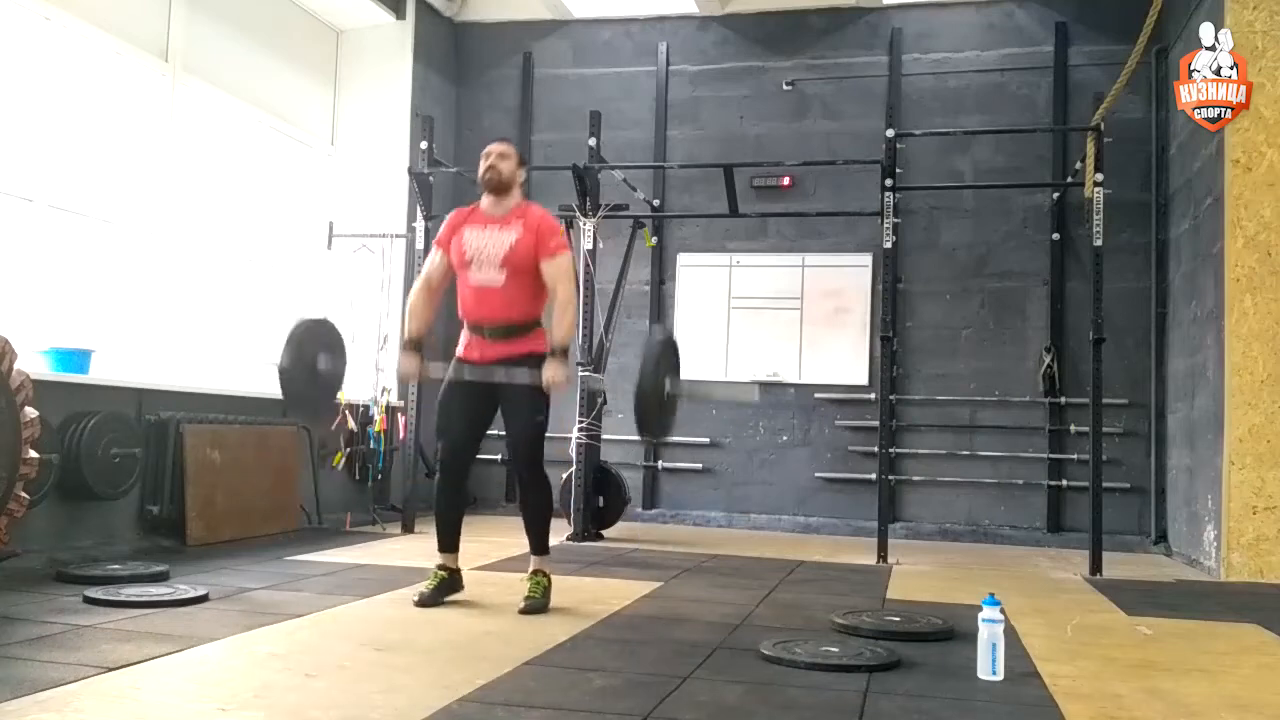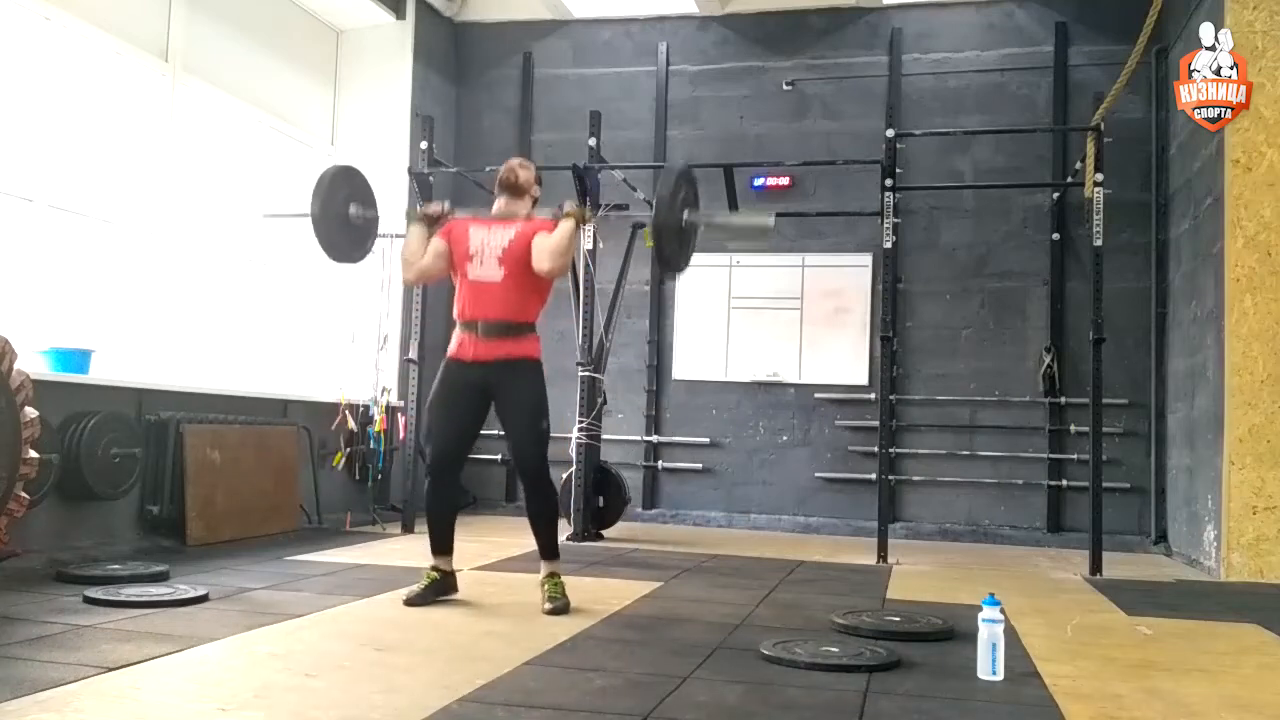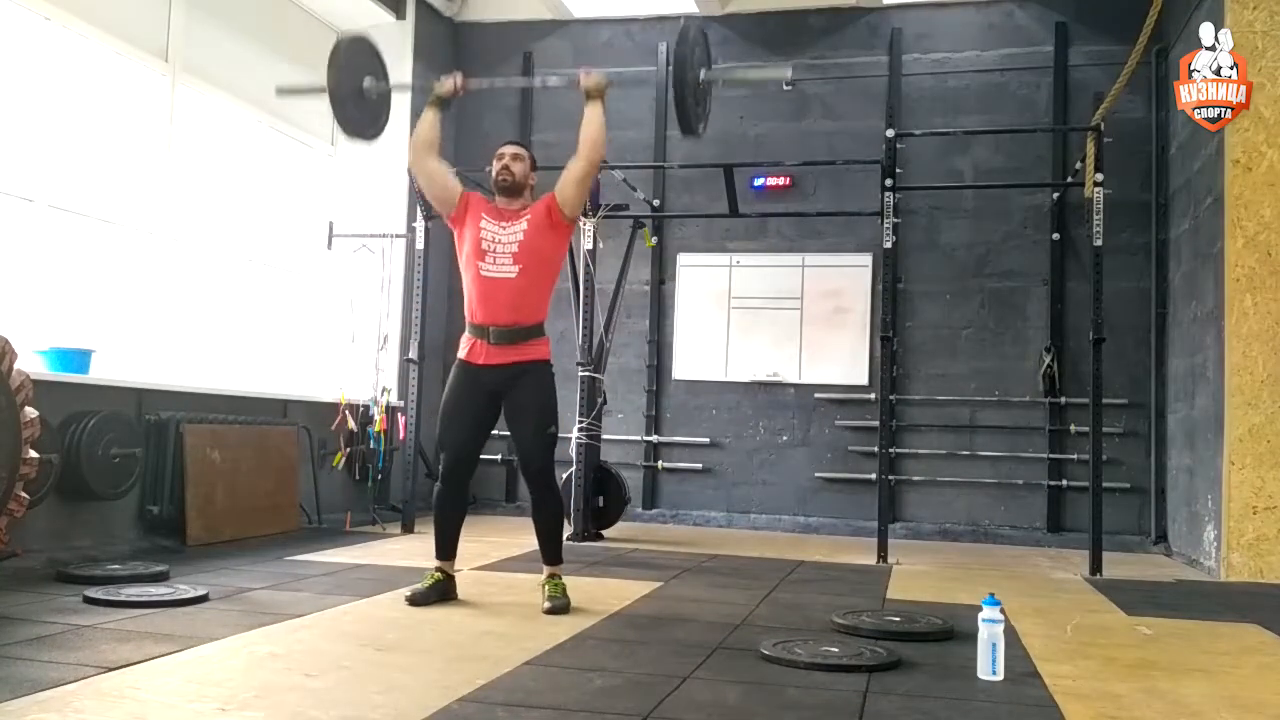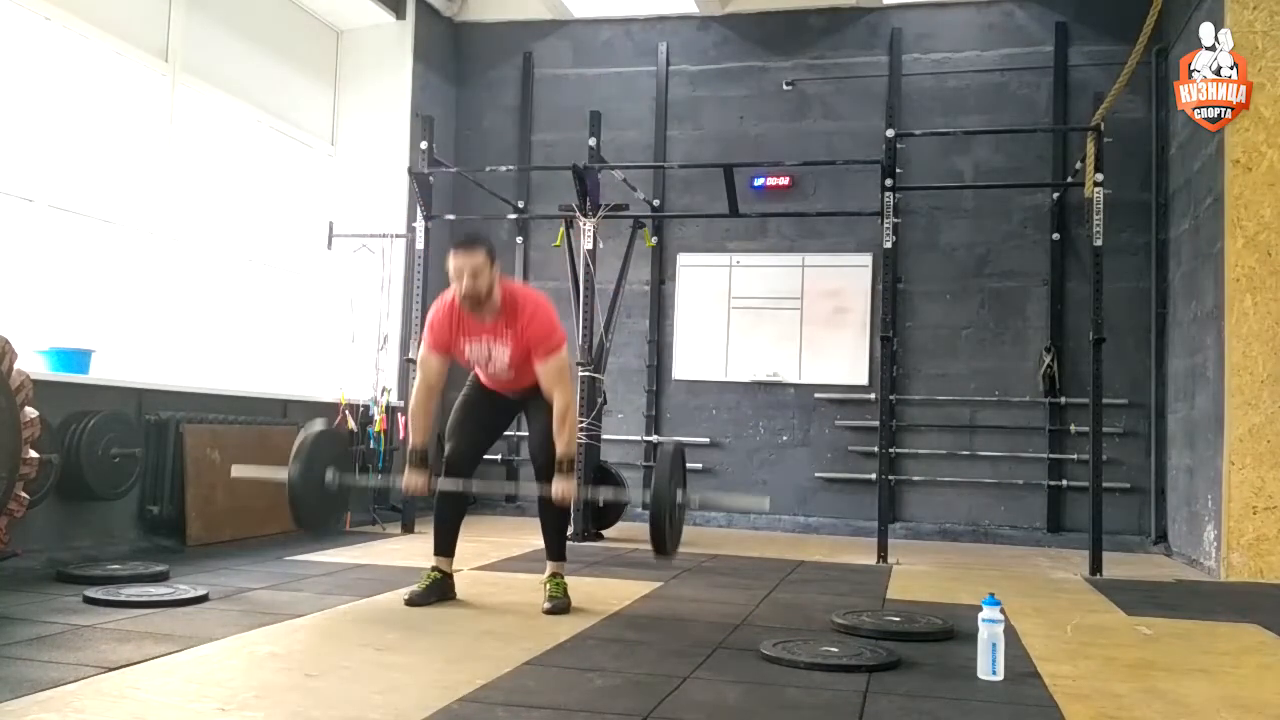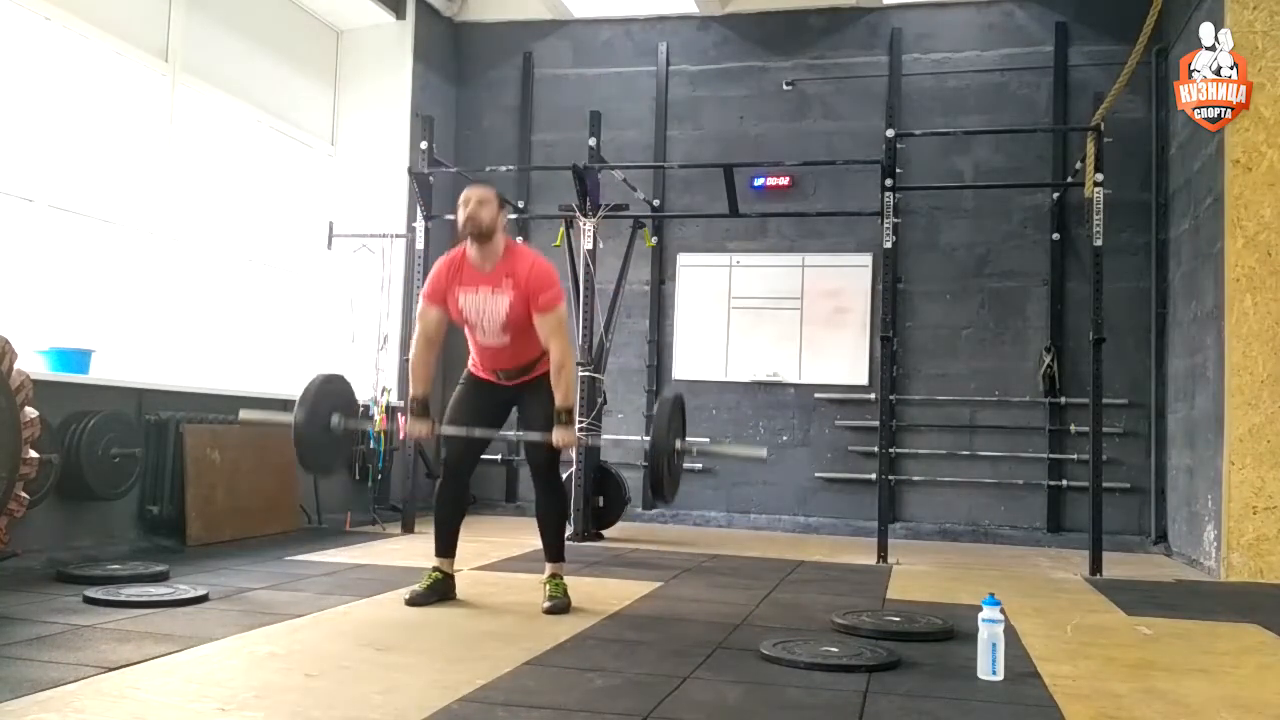
dt=0.7s
person 1, frame 1
left shoulder: (540, 224)
right shoulder: (457, 224)
left elbow: (564, 295)
right elbow: (427, 287)
left wrist: (559, 356)
right wrist: (412, 346)
left hip: (524, 358)
right hip: (470, 357)
left knee: (526, 462)
right knee: (451, 461)
left ankle: (539, 574)
right ankle: (447, 569)
person 1, frame 2
left shoulder: (540, 229)
right shoulder: (458, 228)
left elbow: (548, 265)
right elbow: (413, 272)
left wrist: (571, 221)
right wrist: (423, 223)
left hip: (517, 362)
right hip: (462, 360)
left knee: (532, 467)
right knee: (440, 463)
left ankle: (552, 575)
right ankle: (441, 570)
person 1, frame 3
left shoulder: (550, 213)
right shoulder: (468, 211)
left elbow: (589, 160)
right elbow: (422, 162)
left wrist: (593, 103)
right wrist: (437, 104)
left hip: (529, 366)
right hip: (473, 363)
left knee: (538, 471)
right knee: (452, 467)
left ankle: (553, 577)
right ankle: (443, 573)
person 1, frame 4
left shoulder: (533, 312)
right shoulder: (443, 314)
left elbow: (562, 395)
right elbow: (426, 388)
left wrist: (566, 471)
right wrist: (416, 461)
left hip: (539, 387)
right hip: (486, 387)
left knee: (546, 472)
right knee: (455, 463)
left ankle: (555, 577)
right ankle: (440, 573)
person 1, frame 5
left shoulder: (534, 271)
right shoulder: (445, 272)
left elbow: (560, 350)
right elbow: (425, 341)
left wrist: (565, 420)
right wrist: (418, 409)
left hip: (535, 378)
right hip: (483, 374)
left knee: (544, 468)
right knee: (453, 464)
left ankle: (554, 576)
right ankle: (442, 572)
